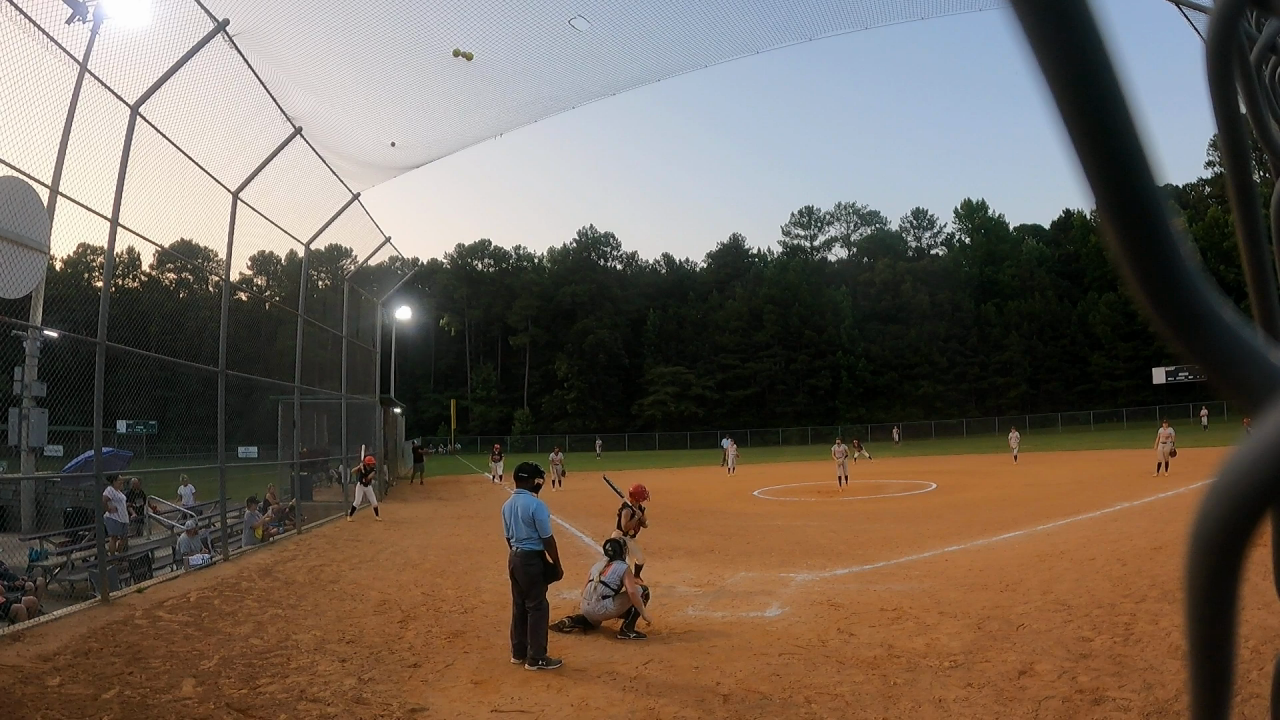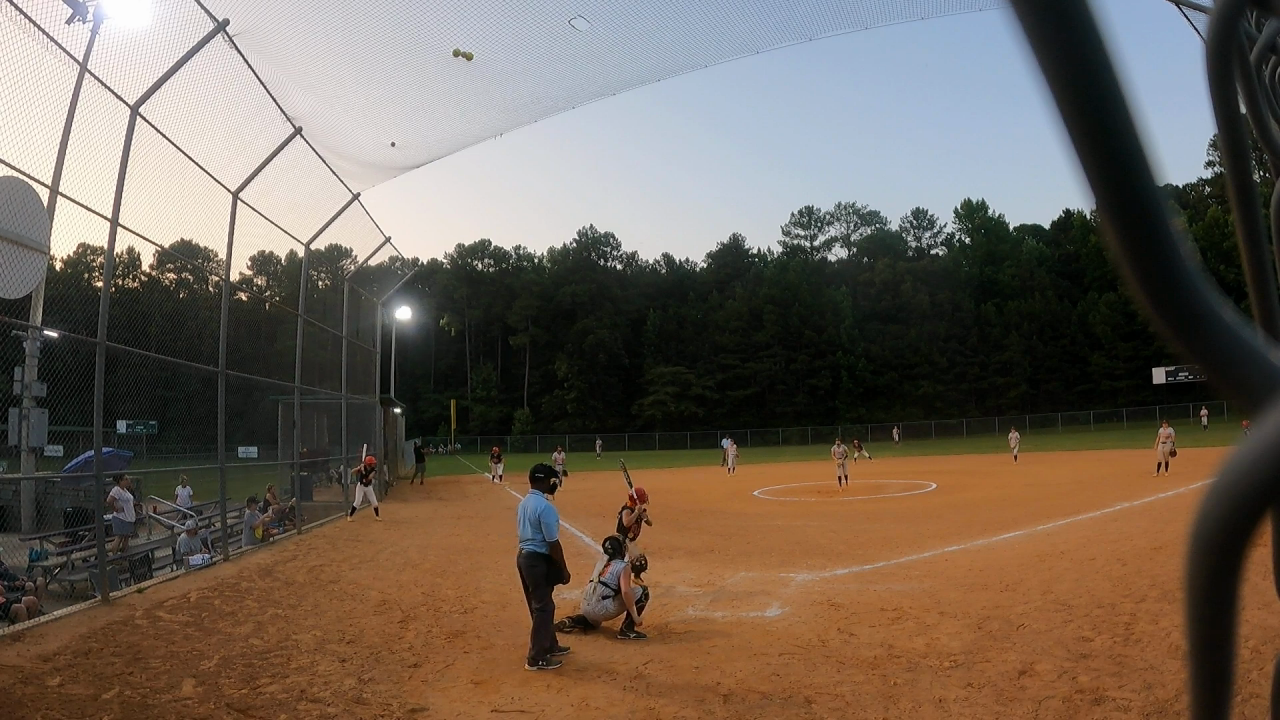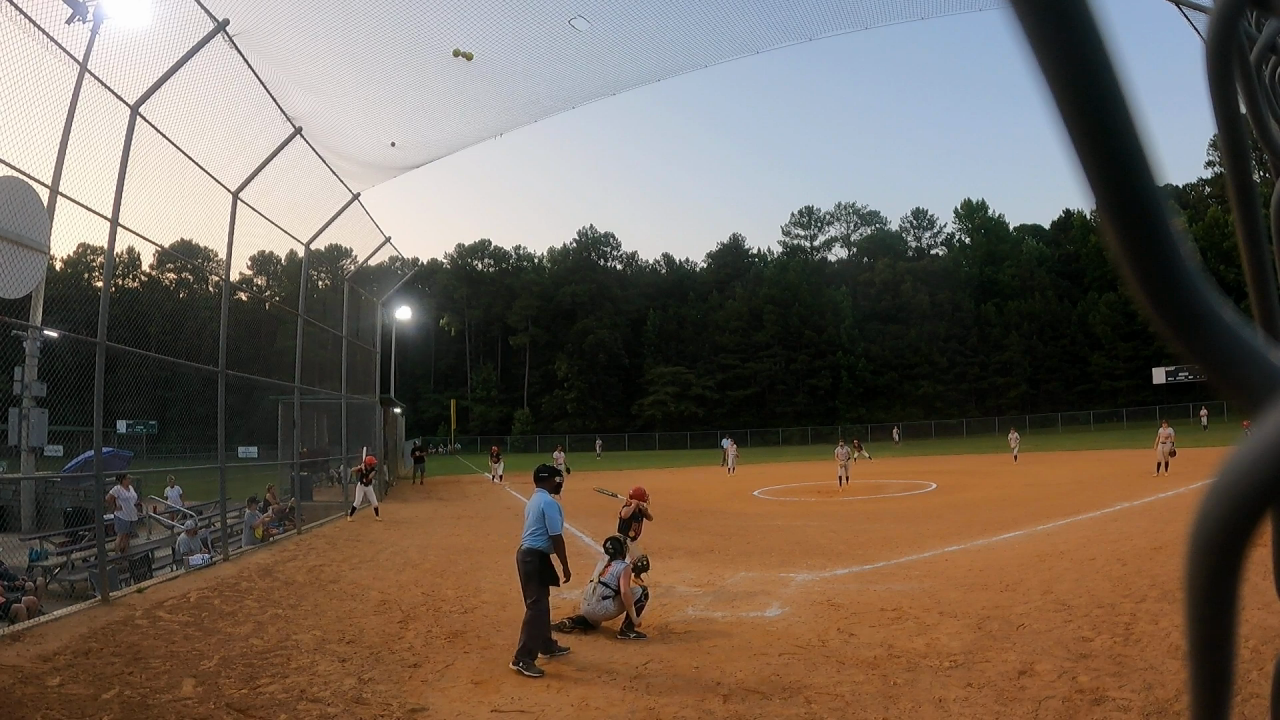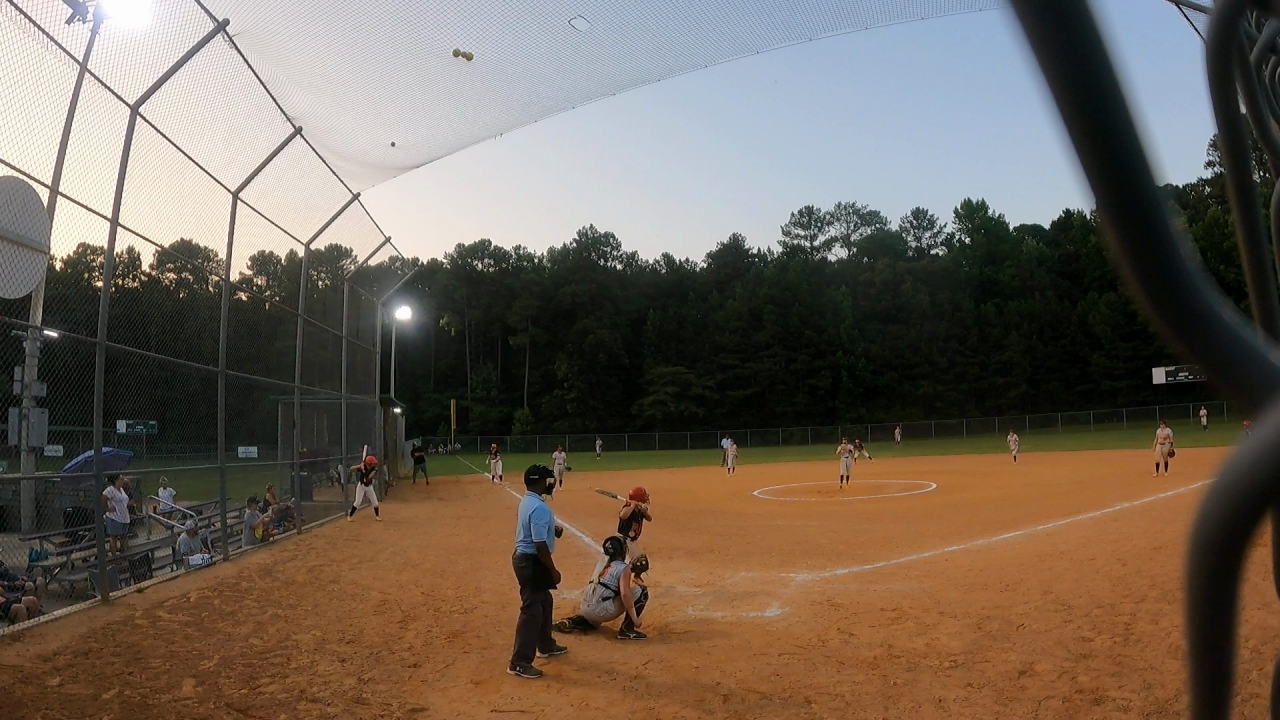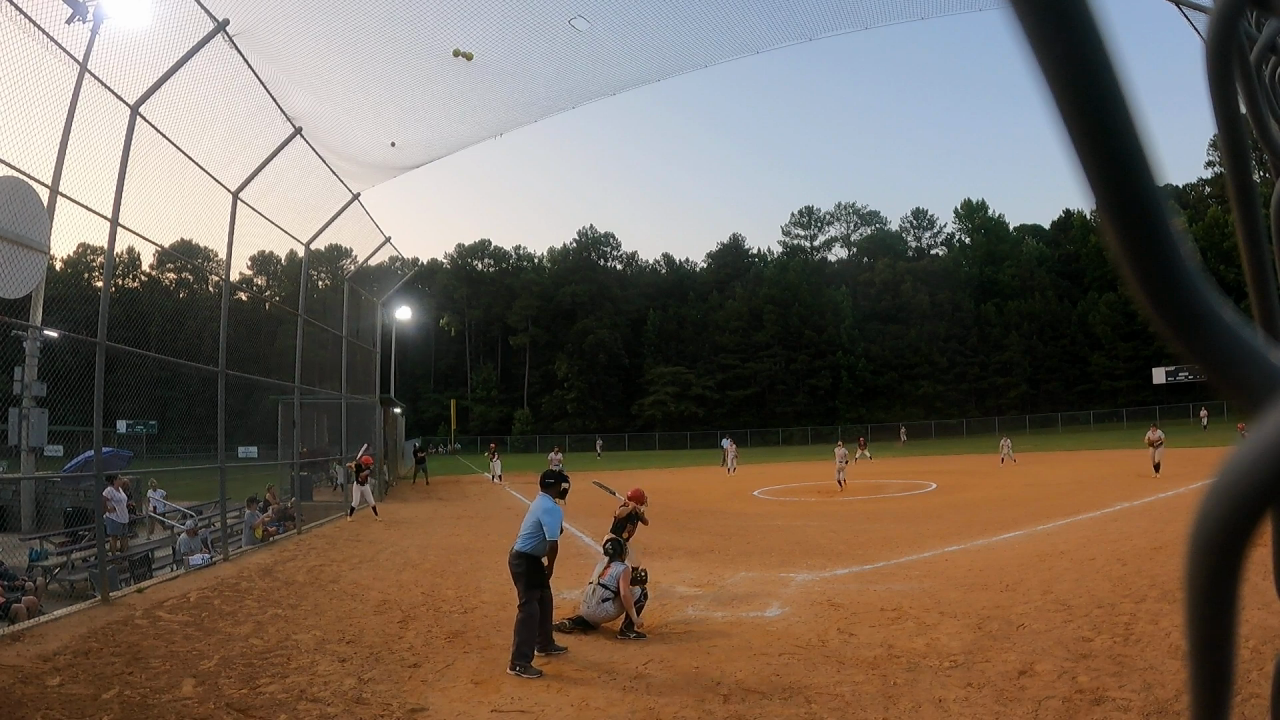
dt=0.7s
person 1, frame 1
left shoulder: (507, 505)
right shoulder: (536, 505)
right elbow: (547, 539)
right wrist: (557, 565)
left hip: (514, 558)
right hip: (532, 559)
left knee: (519, 606)
right knee: (537, 608)
left ankle: (519, 652)
right ankle: (535, 658)
person 1, frame 2
left shoulder: (524, 503)
right shoulder: (545, 507)
right elbow: (553, 543)
right wrist: (564, 569)
left hip: (524, 556)
right hip: (538, 560)
left knee: (539, 605)
right knee: (543, 608)
left ankle: (549, 646)
right ankle: (536, 658)
person 1, frame 3
left shoulder: (534, 500)
right shoulder: (549, 502)
right elbow: (556, 537)
right wrist: (565, 566)
left hip: (527, 554)
right hip: (536, 557)
left knee: (539, 603)
right knee: (537, 606)
left ankle: (547, 646)
right ankle: (523, 659)
person 1, frame 4
left shoulder: (528, 501)
right shoulder: (539, 507)
right elbow: (540, 544)
left wrist: (552, 530)
right wrist: (553, 570)
left hip: (526, 558)
right hip: (531, 562)
left knee: (544, 601)
right knee: (532, 609)
left ankle: (545, 645)
right ankle: (519, 662)
person 1, frame 5
left shoulder: (540, 502)
right shoulder: (551, 508)
right elbow: (552, 543)
right wrist: (550, 567)
left hip: (527, 557)
right hip: (525, 560)
left knee: (544, 600)
right knee: (529, 609)
left ankle: (544, 644)
right ankle: (519, 663)
